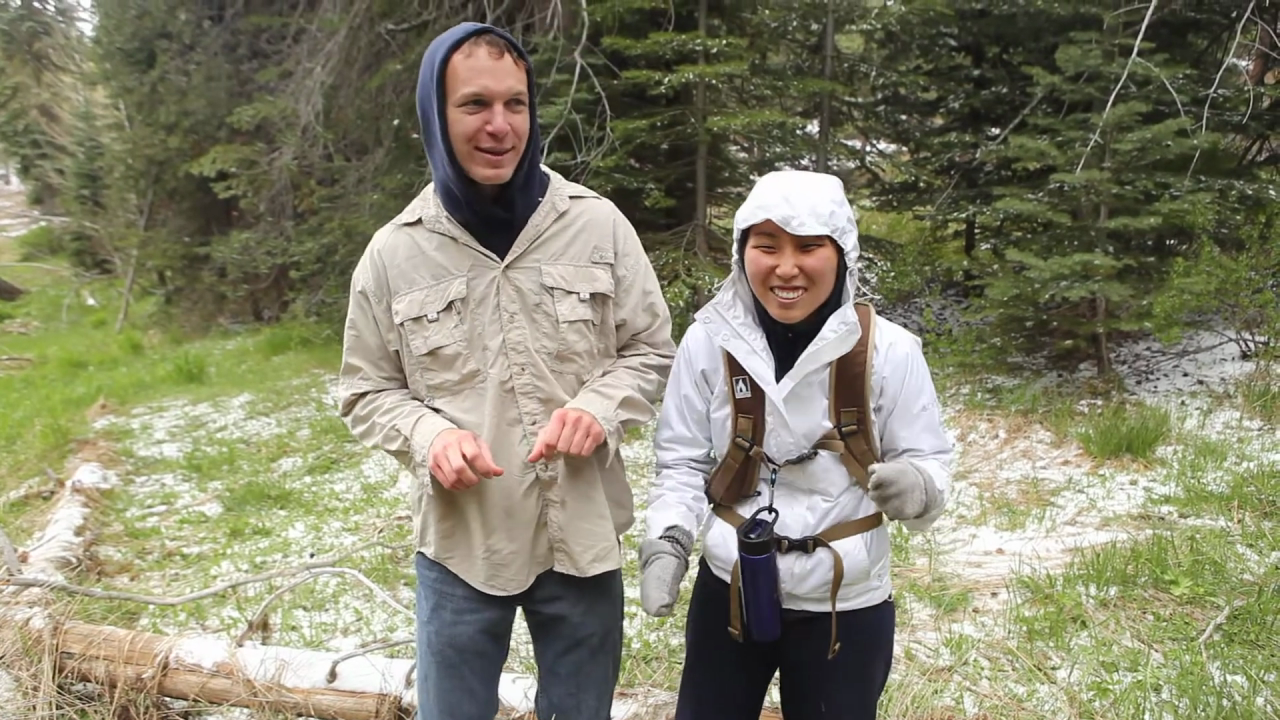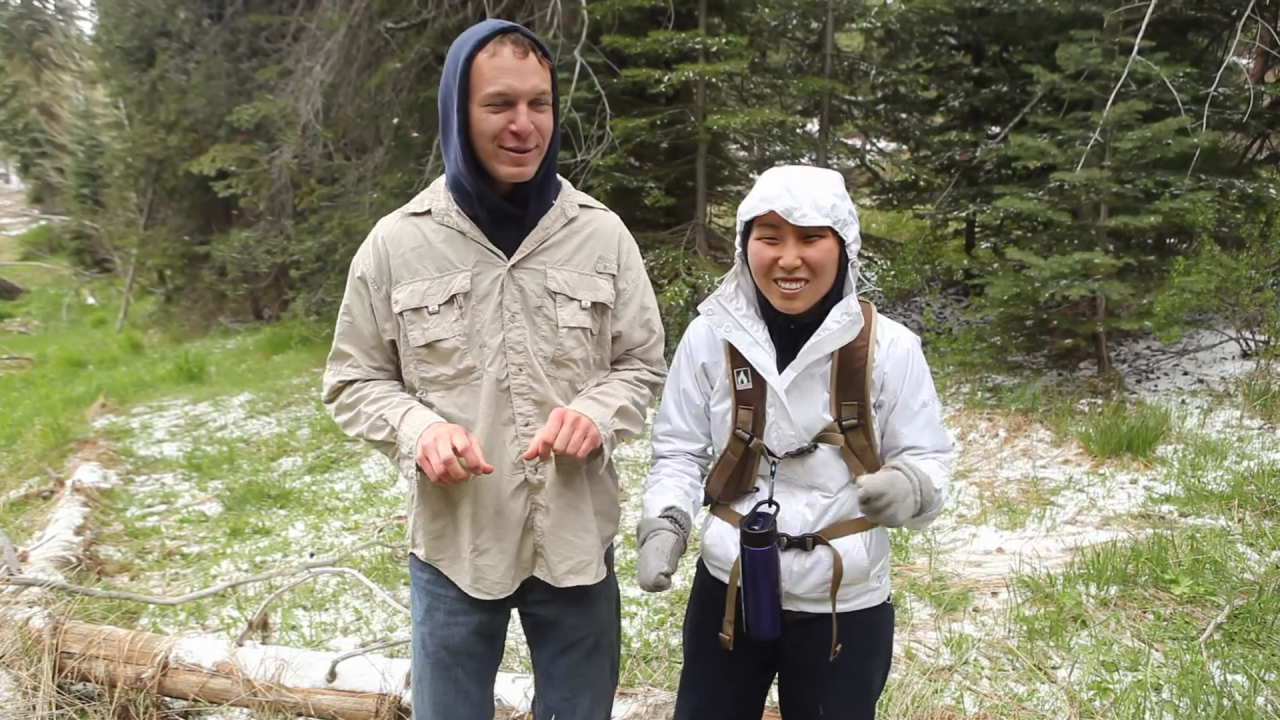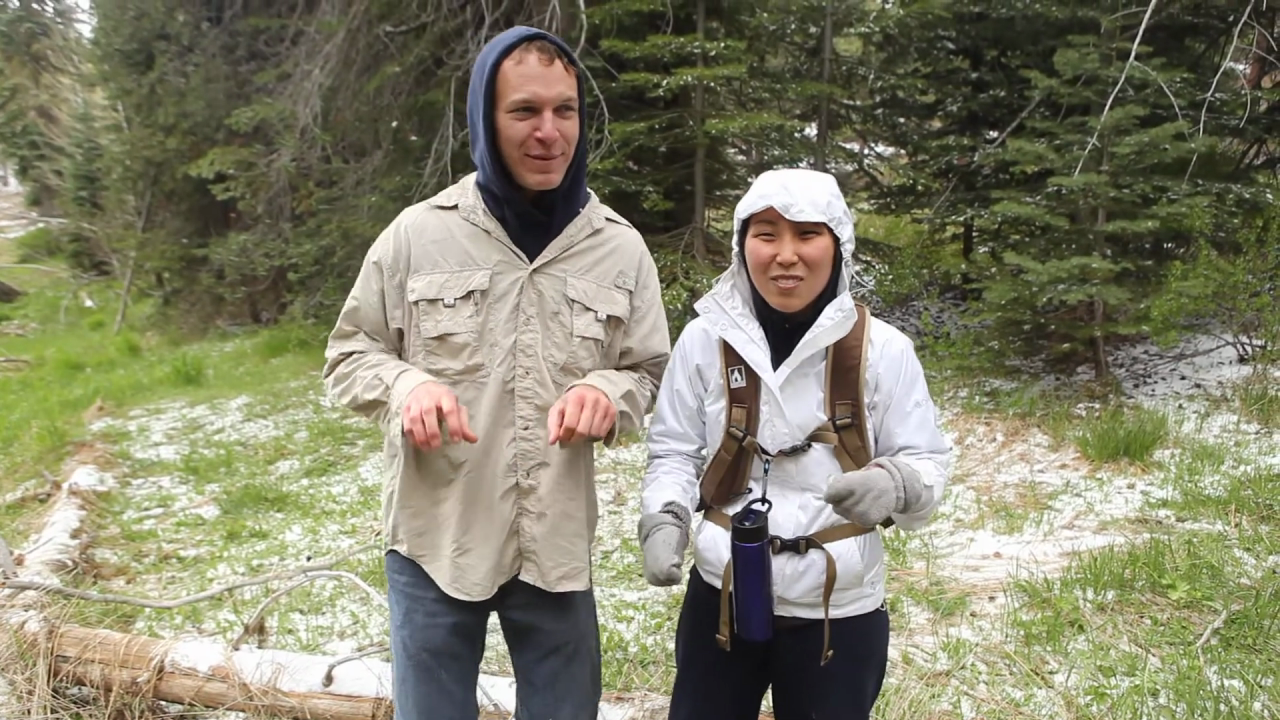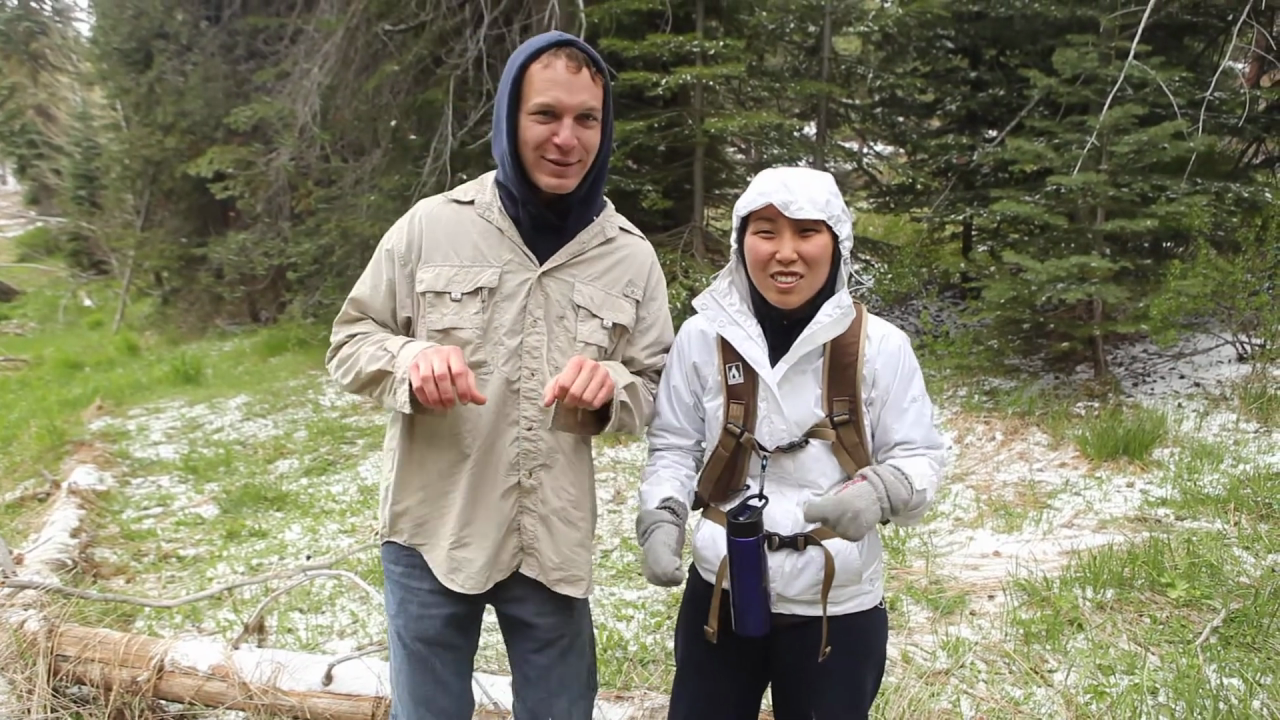
dt=0.3s
person 1, frame 1
left shoulder: (597, 224)
right shoulder: (393, 253)
left elbow: (651, 351)
right elbow: (366, 393)
left wrist: (600, 408)
right wrist: (428, 437)
left hip: (583, 536)
right hip: (460, 543)
person 1, frame 2
left shoulder: (602, 235)
right shoulder: (397, 242)
left elbow: (642, 367)
right elbow: (352, 381)
left wrist: (596, 413)
right wrist: (417, 427)
left hip: (576, 538)
right hip: (452, 543)
person 1, frame 3
left shoulder: (619, 248)
right shoulder: (418, 233)
left elbow: (650, 373)
right elbow: (349, 354)
left wrist: (608, 394)
right wrist: (406, 384)
left hip: (557, 545)
right hip: (433, 540)
person 1, frame 4
left shoulder: (631, 257)
right shoulder: (430, 226)
left elbow: (652, 387)
right elbow: (349, 342)
left wrist: (610, 387)
right wrist: (410, 358)
left hip: (554, 540)
right hip: (431, 532)
person 2, frame 1
left shoulder: (889, 351)
right shoulder: (710, 341)
left elbow: (928, 461)
right elbow: (682, 460)
left wrist: (912, 487)
right wrist: (667, 543)
left hip: (846, 602)
right hip: (731, 587)
person 2, frame 2
left shoulder: (888, 347)
right shoulder: (711, 336)
left elbow: (929, 460)
right elbow: (679, 452)
left wrist: (905, 489)
right wrist: (663, 524)
left hip: (845, 604)
right hip: (730, 590)
person 2, frame 3
left shoulder: (881, 349)
right shoulder: (707, 338)
left elbow: (926, 462)
right elbow: (674, 452)
left wrist: (890, 485)
right wrist: (665, 520)
left hip: (839, 609)
right hip: (722, 595)
person 2, frame 4
left shoulder: (879, 345)
right shoulder: (704, 335)
left elbow: (919, 456)
right elbow: (674, 446)
left wrist: (880, 491)
right wrist: (660, 516)
left hip: (838, 606)
right hip: (722, 592)
